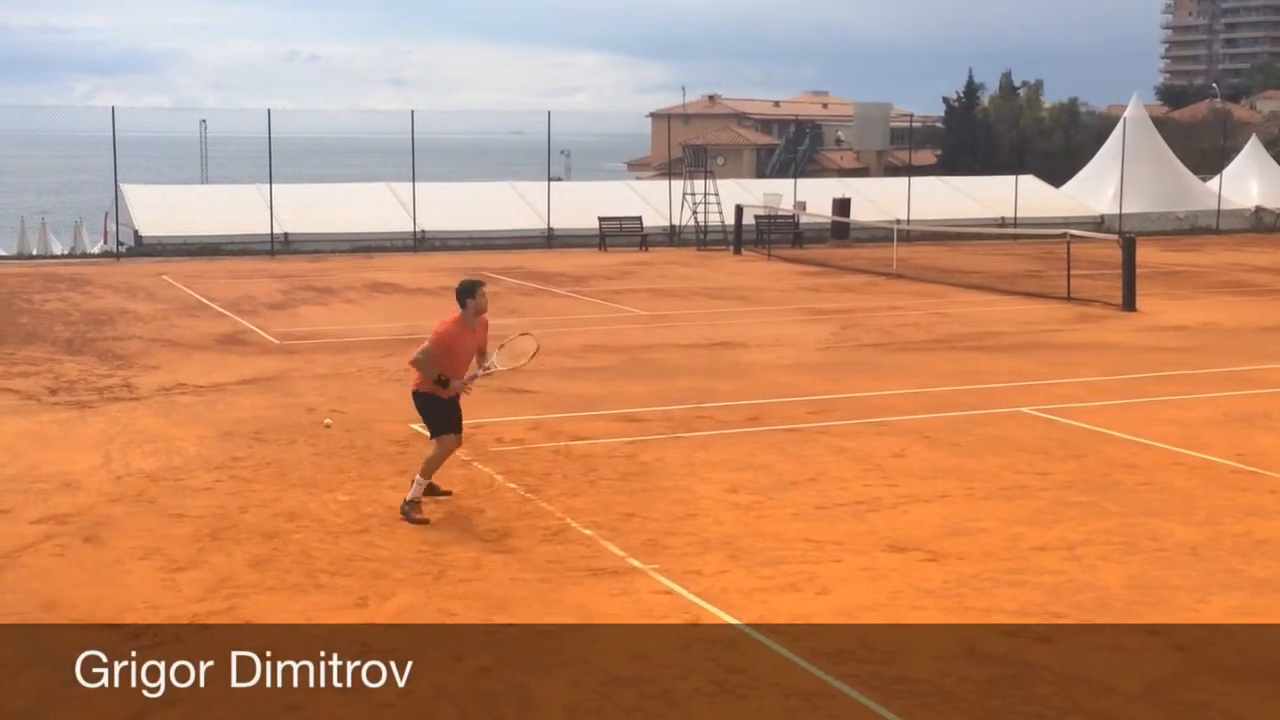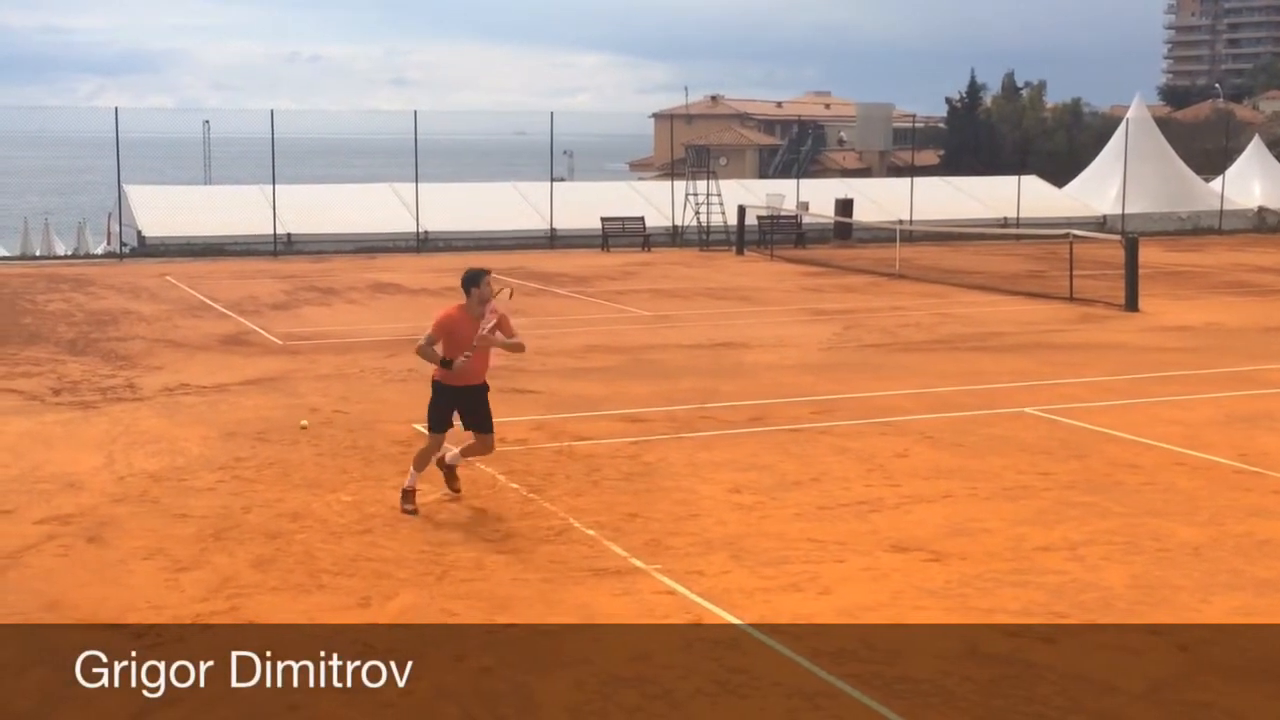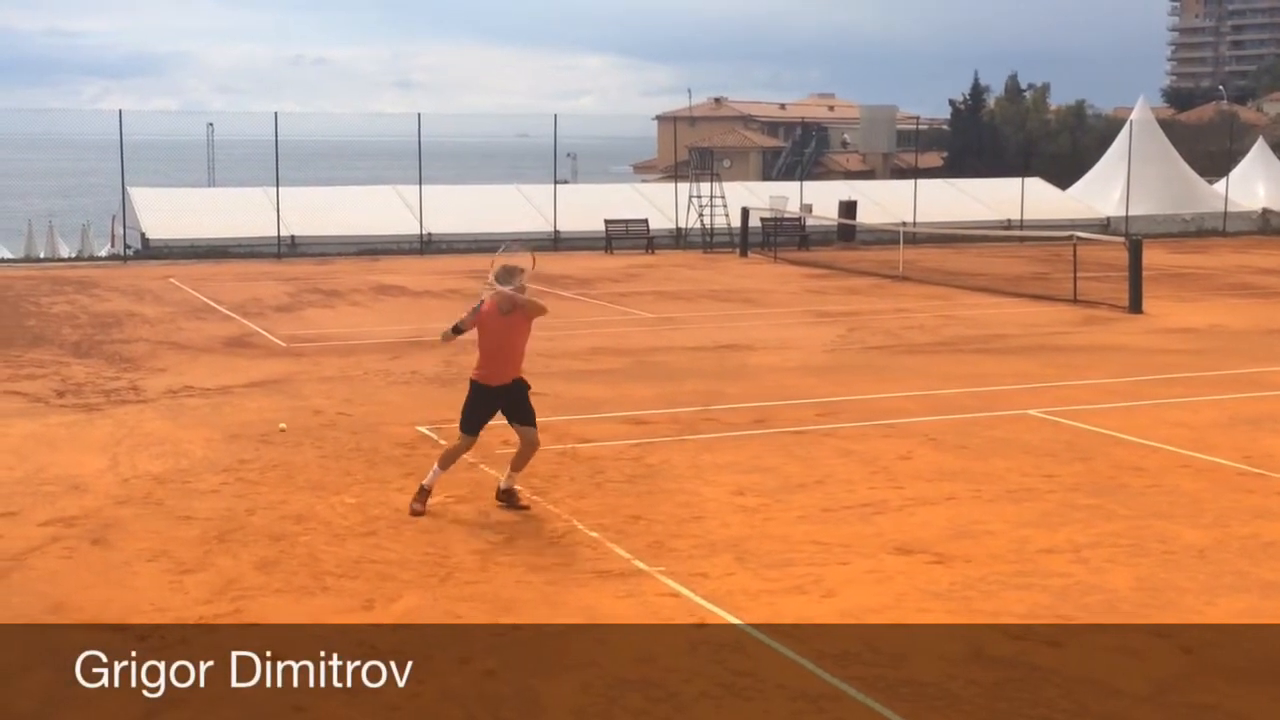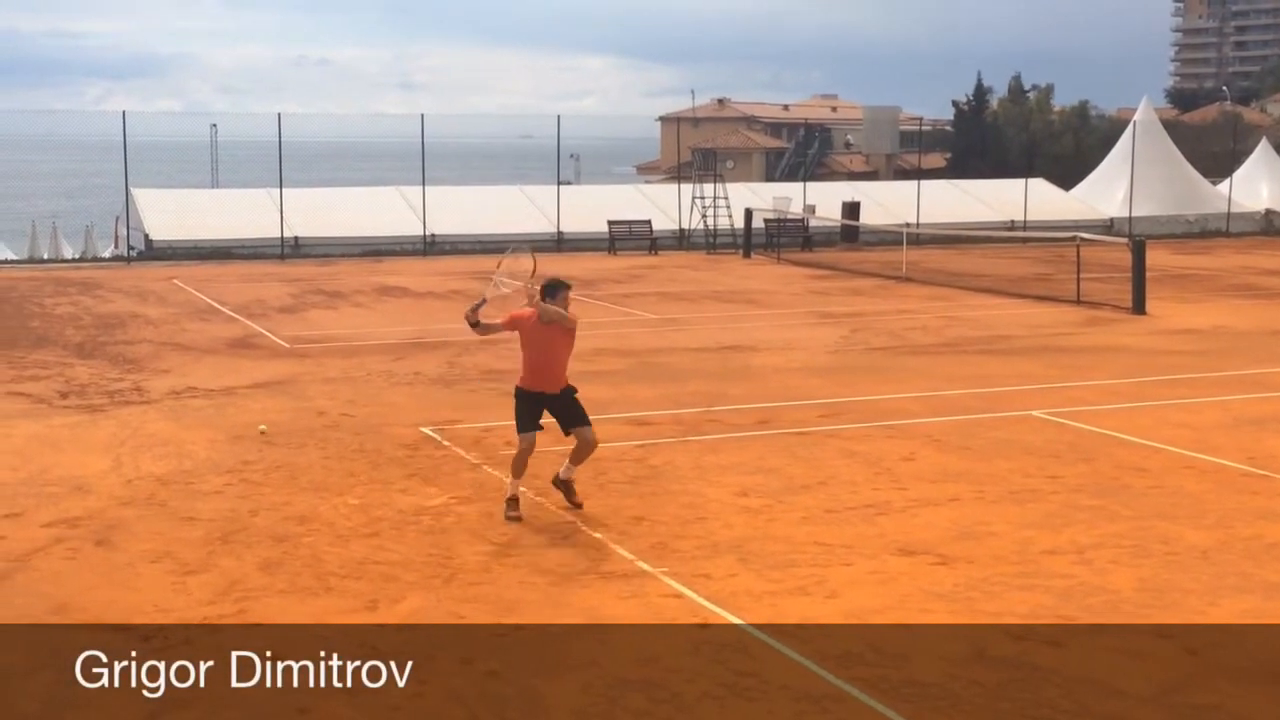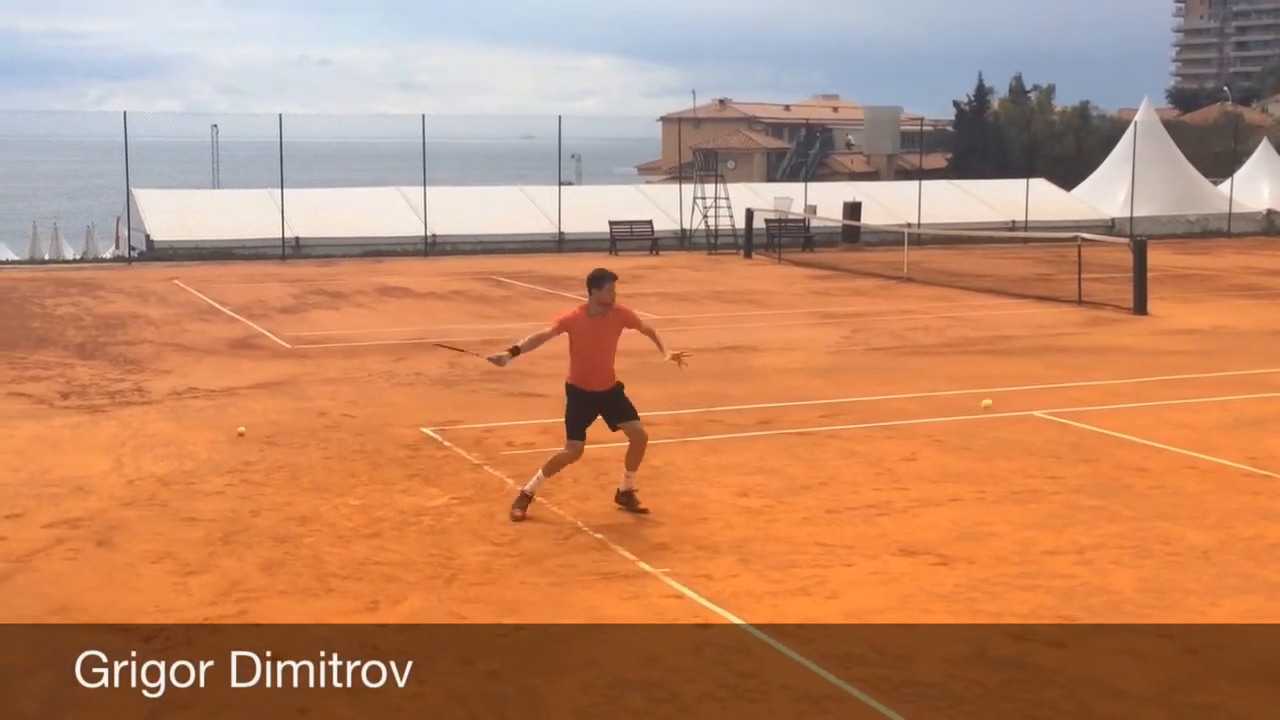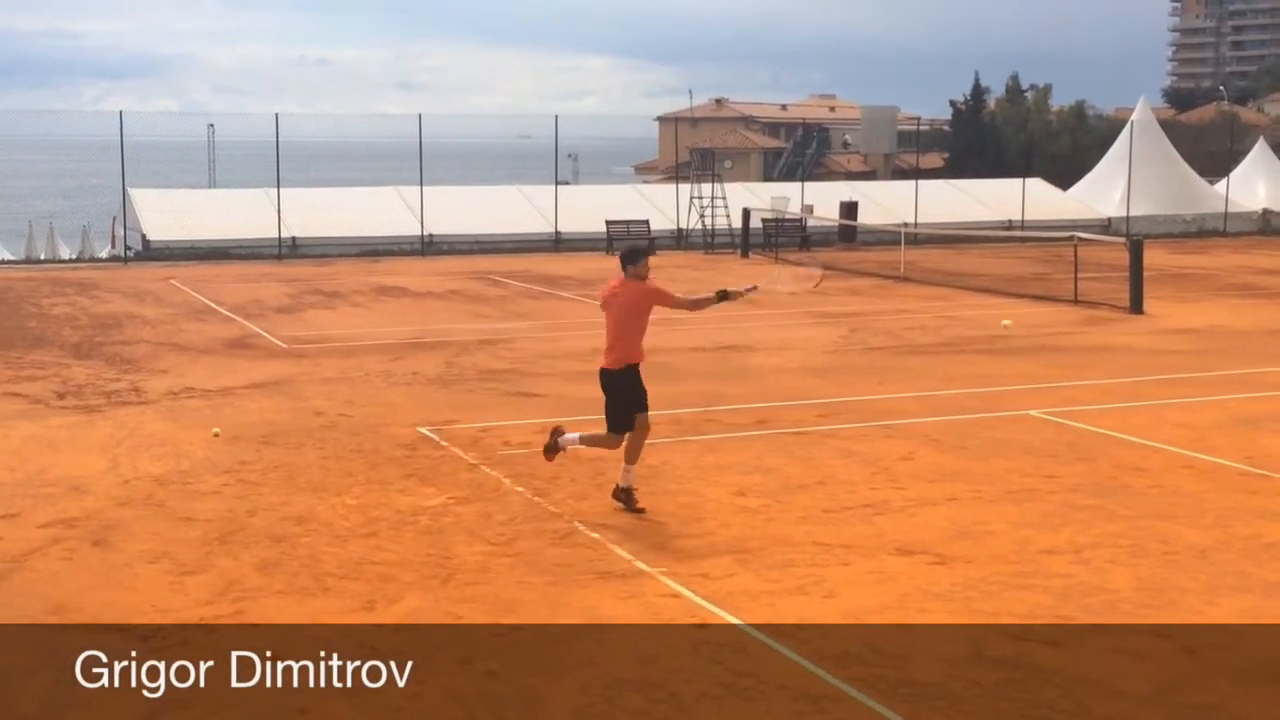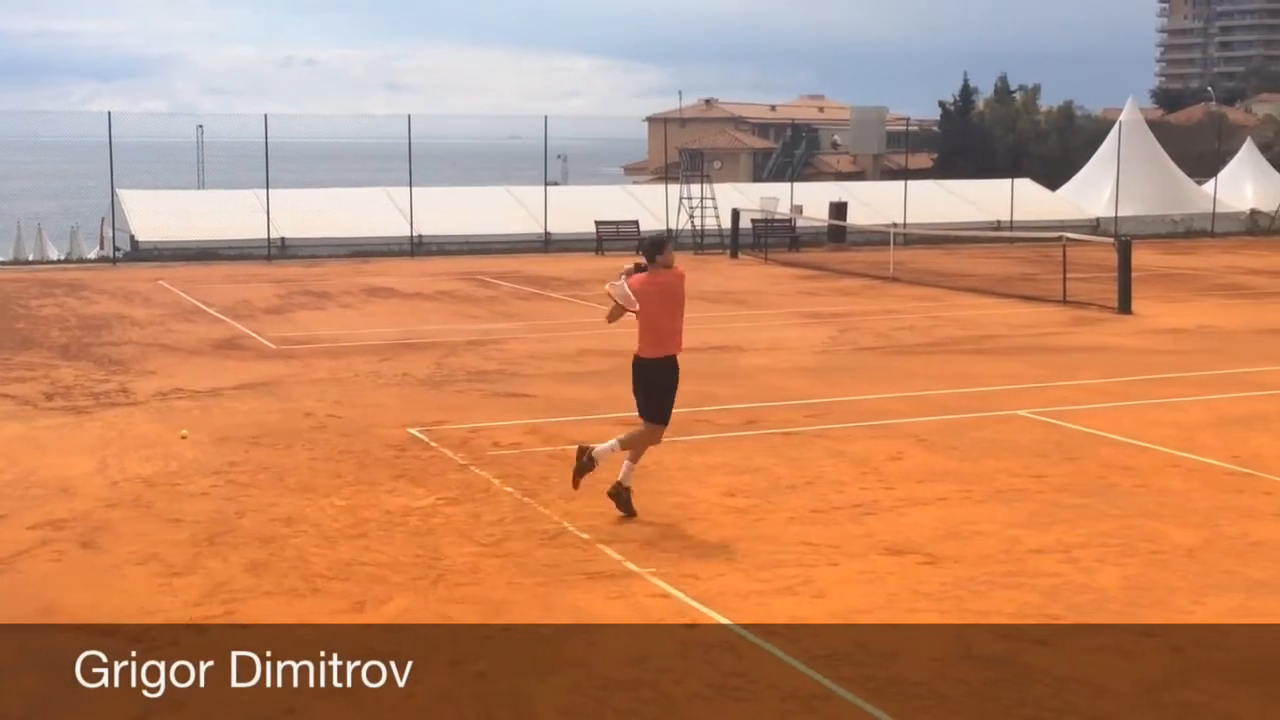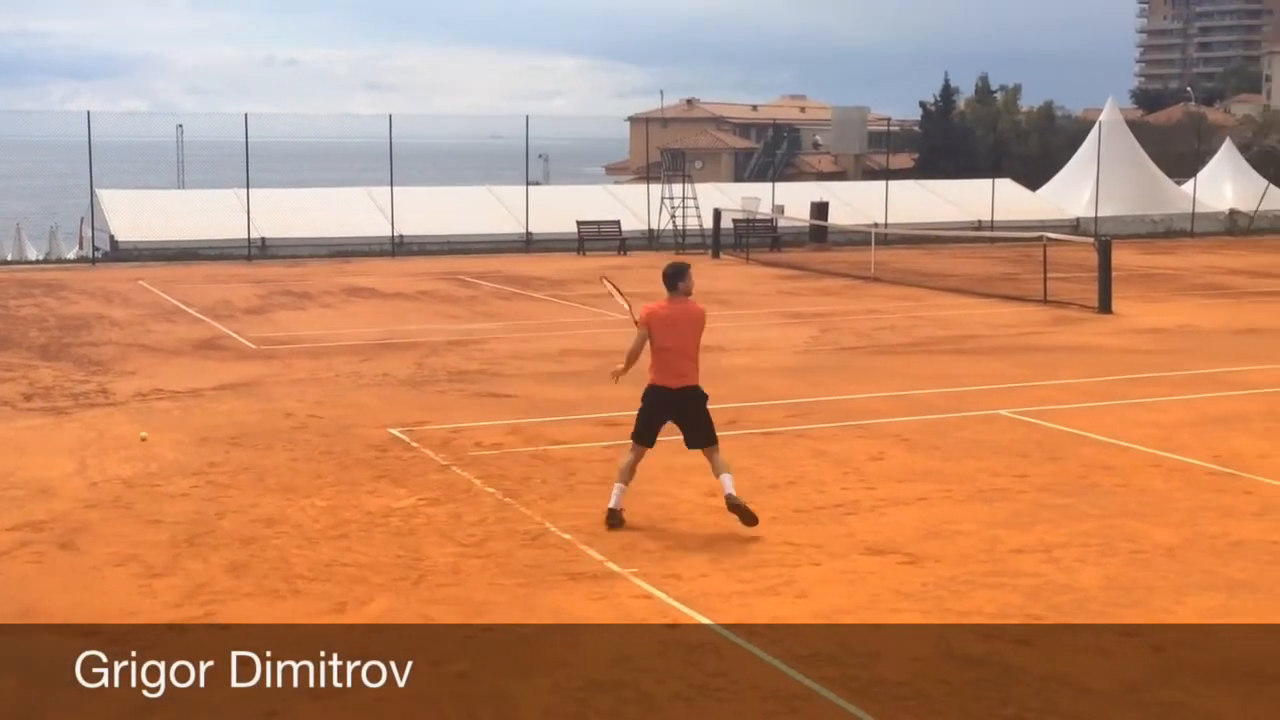
dt=0.2s
person 1, frame 1
left shoulder: (481, 324)
right shoulder: (448, 330)
left elbow: (481, 352)
right elbow: (417, 360)
left wrist: (484, 367)
right wrist: (445, 382)
left hip: (448, 392)
right hip: (428, 392)
left knee: (455, 442)
right knee: (445, 444)
left ankle: (424, 482)
right ankle: (411, 500)
person 1, frame 2
left shoulder: (496, 316)
right shoulder: (450, 317)
left elbow: (520, 346)
right elbow: (422, 348)
left wrist: (497, 341)
right wrist: (449, 364)
left hip: (475, 386)
right hip: (446, 384)
left knee: (486, 445)
right knee: (434, 442)
left ankle: (449, 461)
right ankle: (409, 488)
person 1, frame 3
left shoulder: (525, 309)
right shoulder: (482, 311)
left elbow: (542, 308)
right elbow: (445, 338)
left wrist: (509, 295)
right wrist: (461, 325)
left hip: (513, 384)
right hip: (482, 384)
left knee: (531, 442)
right knee: (464, 444)
left ankle: (506, 489)
right ankle: (425, 488)
person 1, frame 4
left shoulder: (568, 322)
right shoulder: (522, 318)
left elbow: (564, 318)
right elbow: (484, 331)
left wrist: (539, 304)
right wrist: (474, 320)
left hip: (560, 391)
right hip: (528, 392)
left knee: (589, 441)
right knee: (527, 445)
left ankle: (564, 478)
right ankle: (512, 497)
person 1, frame 5
left shoulder: (621, 313)
right shoulder: (573, 317)
left elbow: (647, 330)
right elbow: (541, 337)
left wrist: (666, 352)
right wrist: (512, 353)
left hip: (609, 388)
right hip: (580, 391)
left knee: (639, 437)
right knee: (573, 452)
left ankle: (625, 491)
right ankle: (527, 494)
person 1, frame 6
left shoulder: (610, 288)
right shoulder: (645, 291)
right elbow: (689, 304)
right wrist: (724, 295)
left hip: (620, 369)
right hip: (619, 373)
left knee: (642, 428)
right knee: (614, 440)
left ankle: (624, 487)
right ankle: (562, 439)
person 1, frame 7
left shoulder: (634, 283)
right shoulder: (675, 276)
left elbow: (611, 318)
right wrist: (638, 269)
left hip: (643, 361)
right hip: (663, 364)
left knee: (651, 428)
right knee: (653, 430)
left ankle: (623, 485)
right ankle: (592, 455)
person 1, frame 8
left shoulder: (651, 312)
right shoulder: (699, 313)
left elbow: (635, 350)
left wrist: (623, 368)
left hip: (657, 392)
right hip: (689, 393)
left knee: (636, 452)
right knee: (713, 453)
left ankle: (614, 509)
right ankle: (732, 498)
